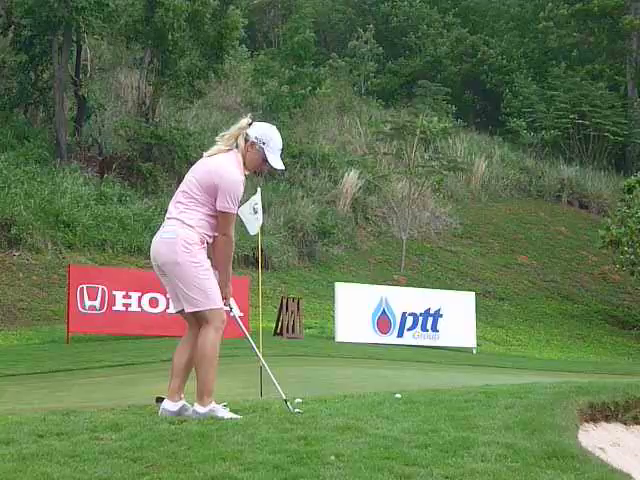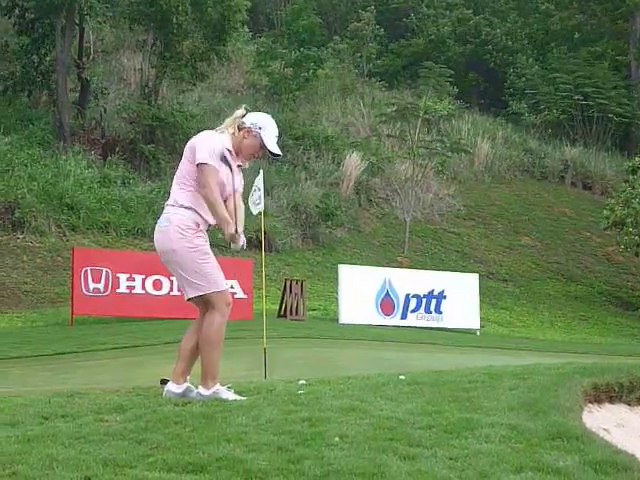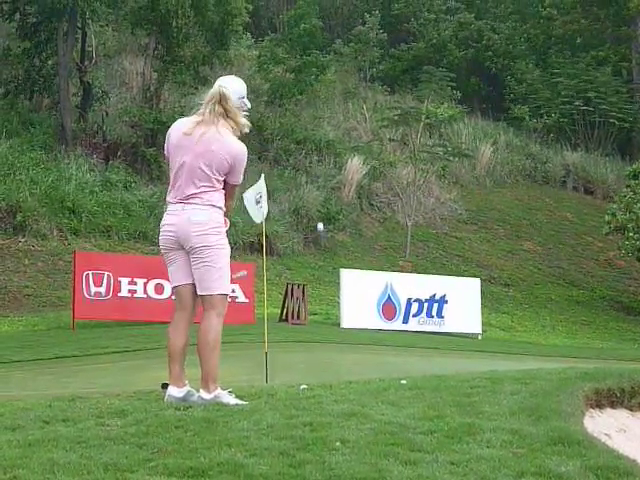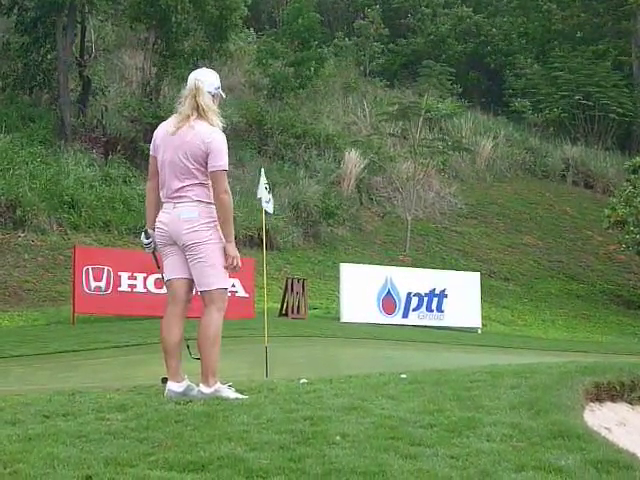
dt=1s
person 1, frame 1
left shoulder: (219, 161)
right shoulder: (232, 176)
right elbow: (225, 234)
left wrist: (215, 272)
right wrist: (225, 281)
left hip: (165, 244)
right hip: (182, 245)
left knee: (198, 325)
right knee: (214, 321)
left ankle: (173, 401)
right ankle: (205, 404)
person 1, frame 2
left shoulder: (235, 167)
right shoulder: (209, 142)
left elbow: (235, 206)
right elbow: (208, 191)
left wrist: (238, 232)
right wrist: (228, 226)
left hip: (177, 233)
right hip: (181, 230)
left knee: (210, 310)
right knee: (221, 304)
left ankle: (177, 383)
right ankle: (209, 386)
person 1, frame 3
left shoulder: (177, 128)
right shoulder: (236, 147)
right elbow: (228, 198)
left hip: (171, 221)
right hip: (205, 223)
left knee: (183, 307)
right knee: (215, 308)
left ankle: (176, 387)
right ankle: (210, 390)
person 1, frame 4
left shoulder: (163, 130)
right shoulder: (212, 135)
left elbow: (152, 183)
right elbow: (221, 193)
left wrist: (150, 228)
right wrist: (230, 241)
left hip: (168, 220)
right hip: (198, 221)
left knee: (177, 302)
right knee: (216, 302)
left ankle: (175, 382)
right ankle: (210, 384)
